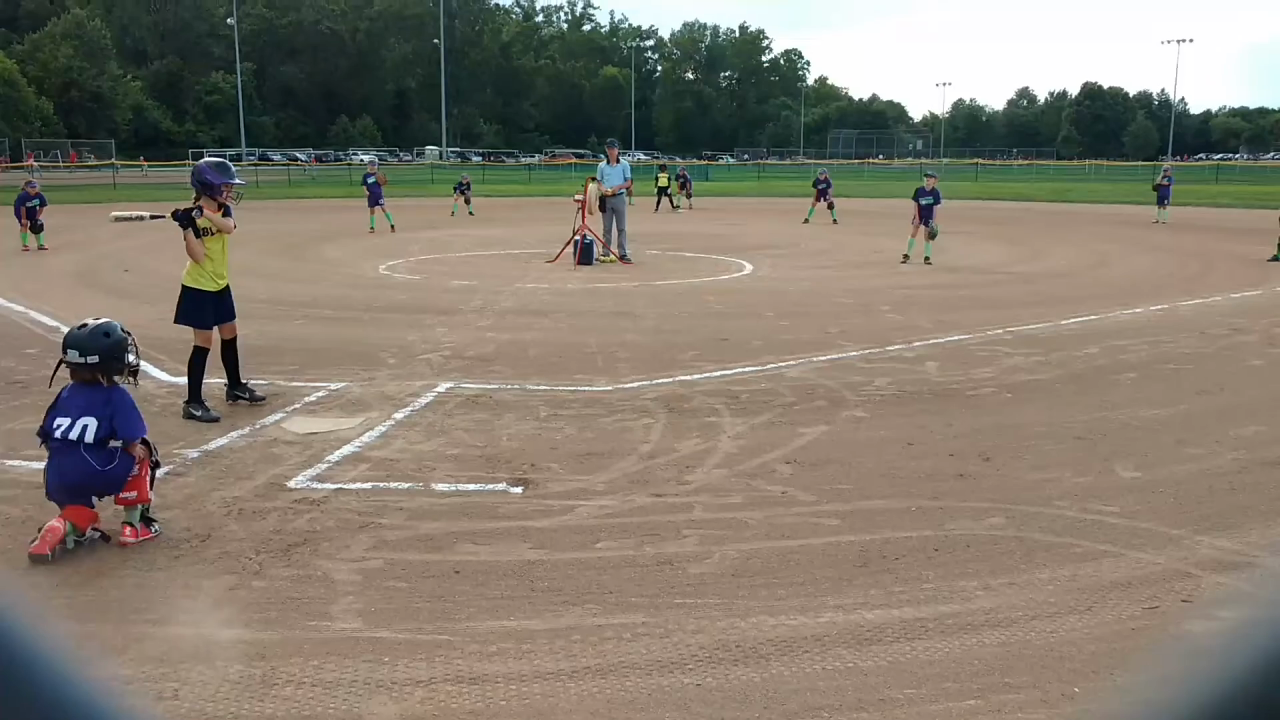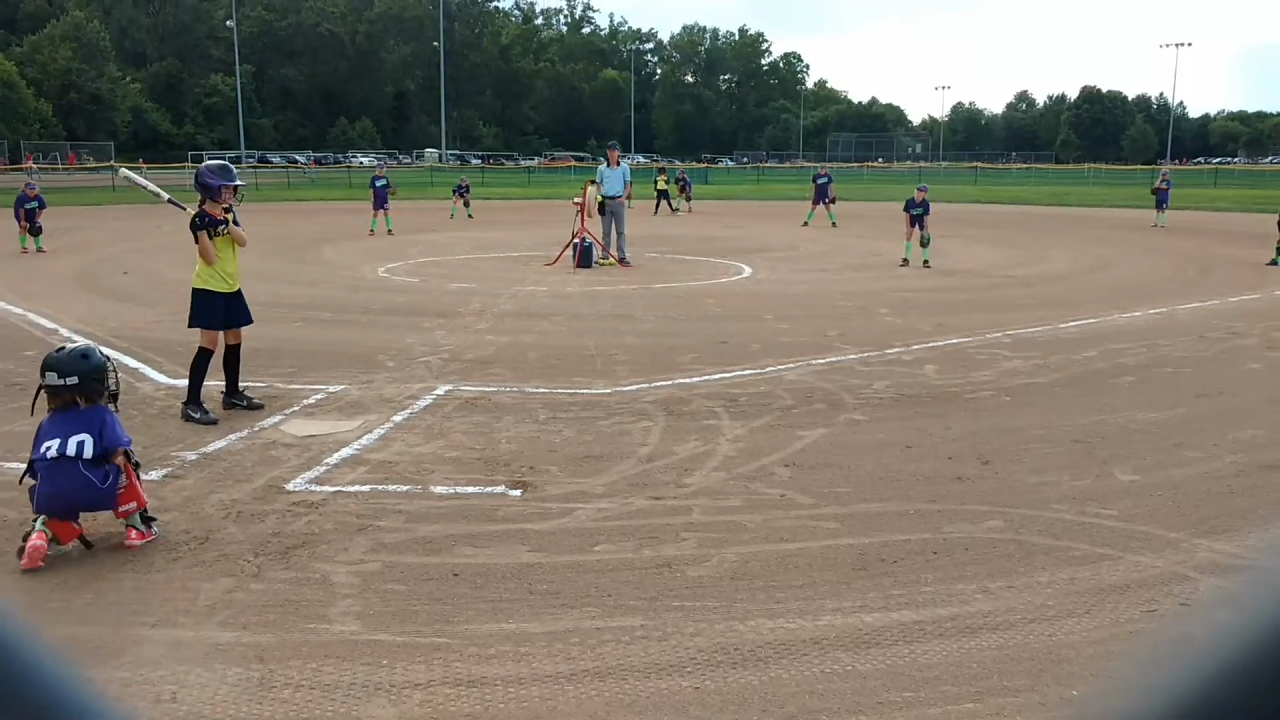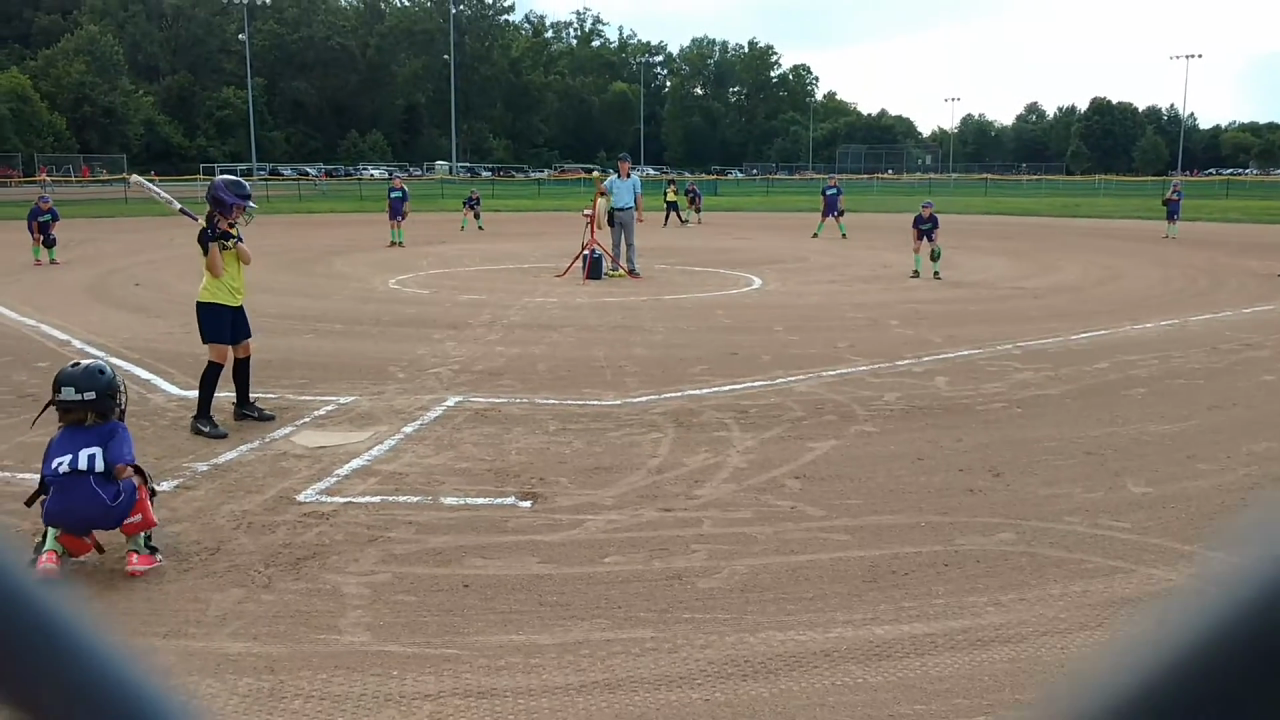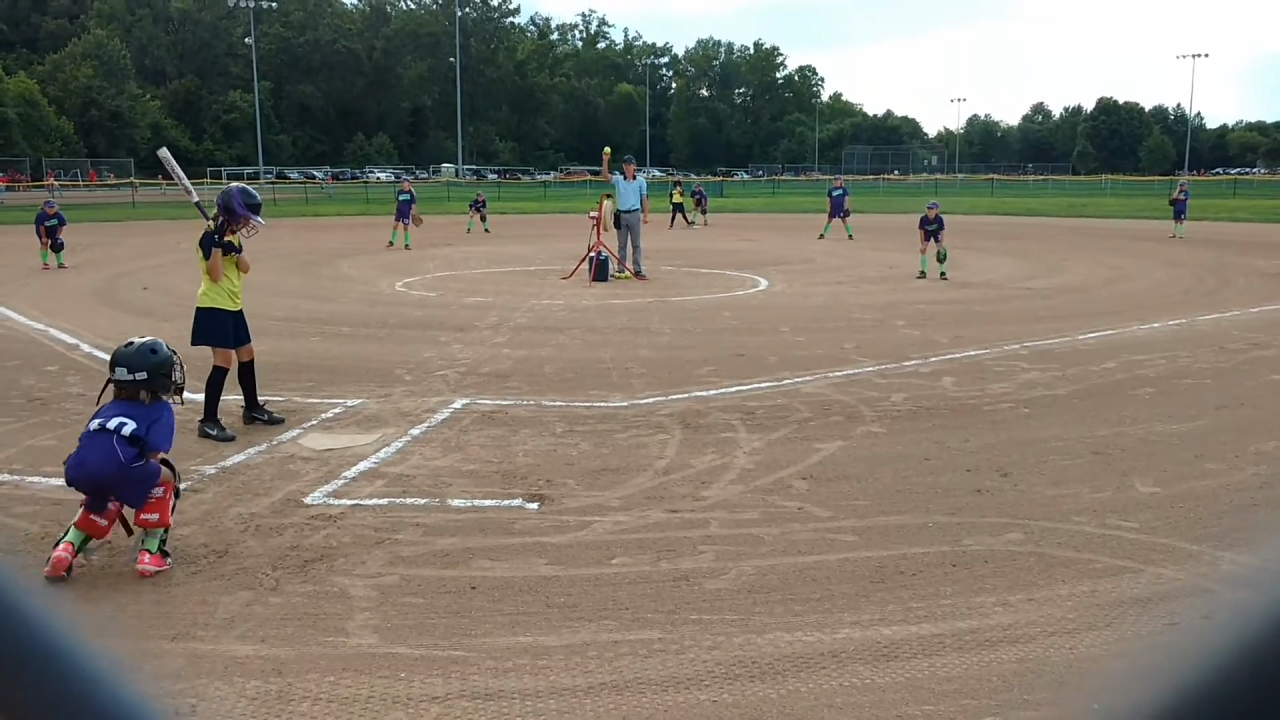
dt=0.4s
person 1, frame 1
left shoulder: (222, 210)
right shoulder: (192, 217)
left elbow: (229, 228)
right elbow: (198, 257)
left wrist: (202, 213)
right wrist: (186, 226)
left hip: (220, 284)
right hip: (199, 287)
left knee: (230, 334)
right knee: (203, 342)
left ankle: (235, 386)
right ankle: (193, 403)
person 1, frame 2
left shoulder: (228, 213)
right shoulder: (199, 219)
left elbow: (243, 241)
right elbow: (209, 258)
left wrist: (224, 224)
right wrist: (202, 229)
left hip: (231, 287)
right hip: (208, 289)
left knee: (234, 340)
right knee: (208, 344)
left ankle: (232, 394)
right ankle: (192, 404)
person 1, frame 3
left shoulder: (232, 229)
right shoulder: (207, 233)
left elbow: (247, 259)
right elbow: (216, 271)
left wrist: (233, 240)
right wrist: (212, 238)
left hip: (234, 300)
right hip: (214, 302)
left knee: (243, 351)
right knee: (218, 357)
left ankle: (243, 405)
right ankle: (201, 418)
person 1, frame 4
left shoulder: (233, 235)
right shoulder: (209, 237)
left elbow: (245, 268)
right elbow: (215, 276)
left wrist: (237, 251)
right wrist: (217, 243)
left hip: (233, 305)
right hip: (215, 306)
left knee: (246, 355)
right knee: (223, 361)
left ankle: (252, 408)
right ankle: (208, 421)
person 2, frame 1
left shoulder: (67, 393)
right shoulder: (116, 395)
left elbow: (47, 437)
right elbow: (132, 445)
right wrist: (137, 450)
left hip: (57, 479)
right hip: (93, 474)
left knee: (82, 515)
right knee: (141, 453)
left ankle: (62, 527)
right ankle: (134, 524)
person 2, frame 2
left shoulder: (48, 422)
right shoulder: (102, 414)
left elbow: (36, 468)
right elbow: (116, 453)
right wrist: (117, 460)
left hip: (47, 498)
right hip: (89, 492)
left knee: (61, 508)
right knee: (123, 464)
left ankle: (40, 534)
right ankle: (137, 527)
person 2, frame 3
left shoulder: (58, 439)
right shoulder: (114, 430)
left elbow: (47, 485)
right elbow: (120, 469)
right wrist: (130, 475)
left hip: (59, 514)
right hip: (102, 510)
right knee: (136, 480)
left ankle: (49, 554)
right ankle: (138, 552)
person 2, frame 4
left shoulder: (109, 407)
right shoulder: (161, 409)
right elbow: (152, 452)
left hip: (79, 468)
right hip: (116, 463)
left knee: (102, 495)
right knee: (165, 477)
left ankle: (66, 548)
right ankle: (151, 553)
